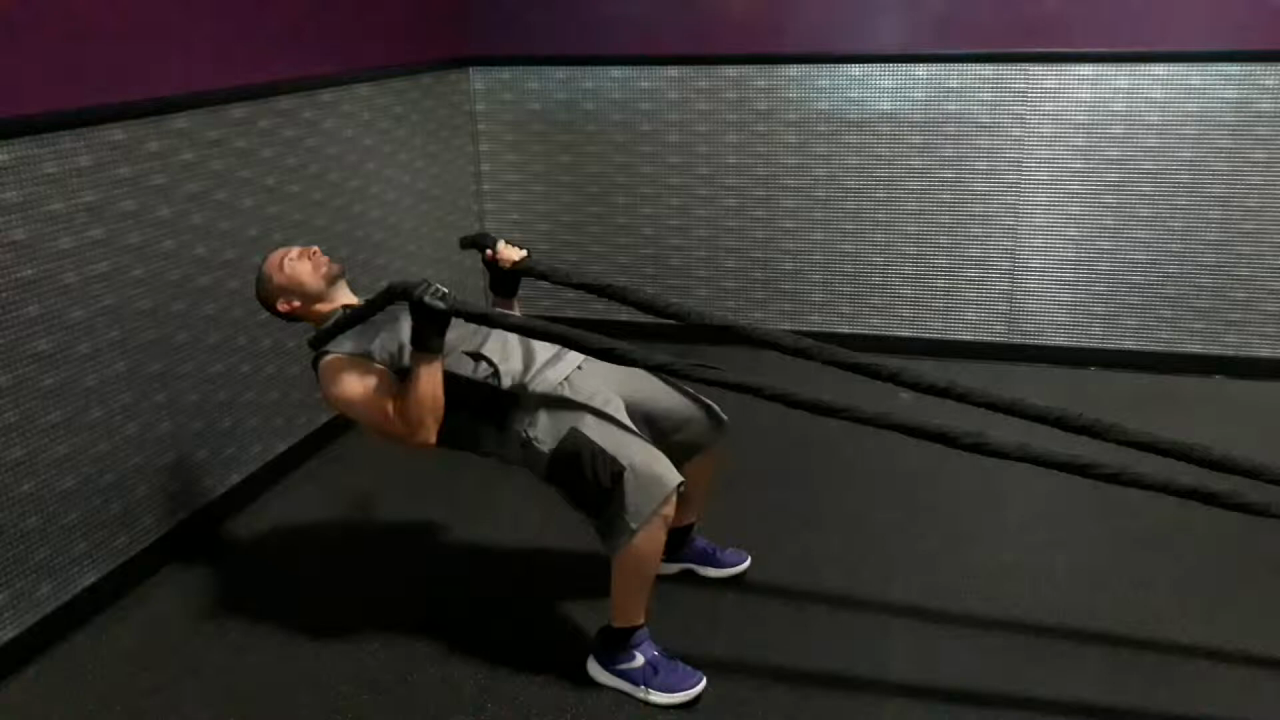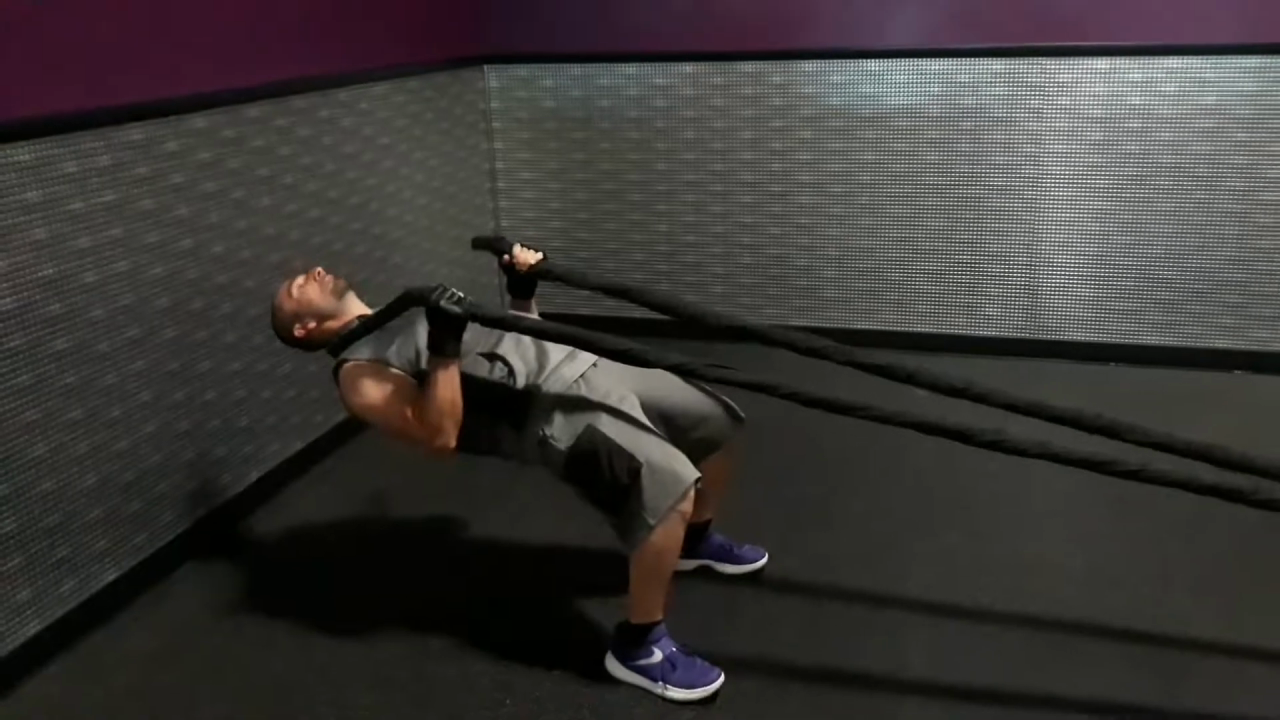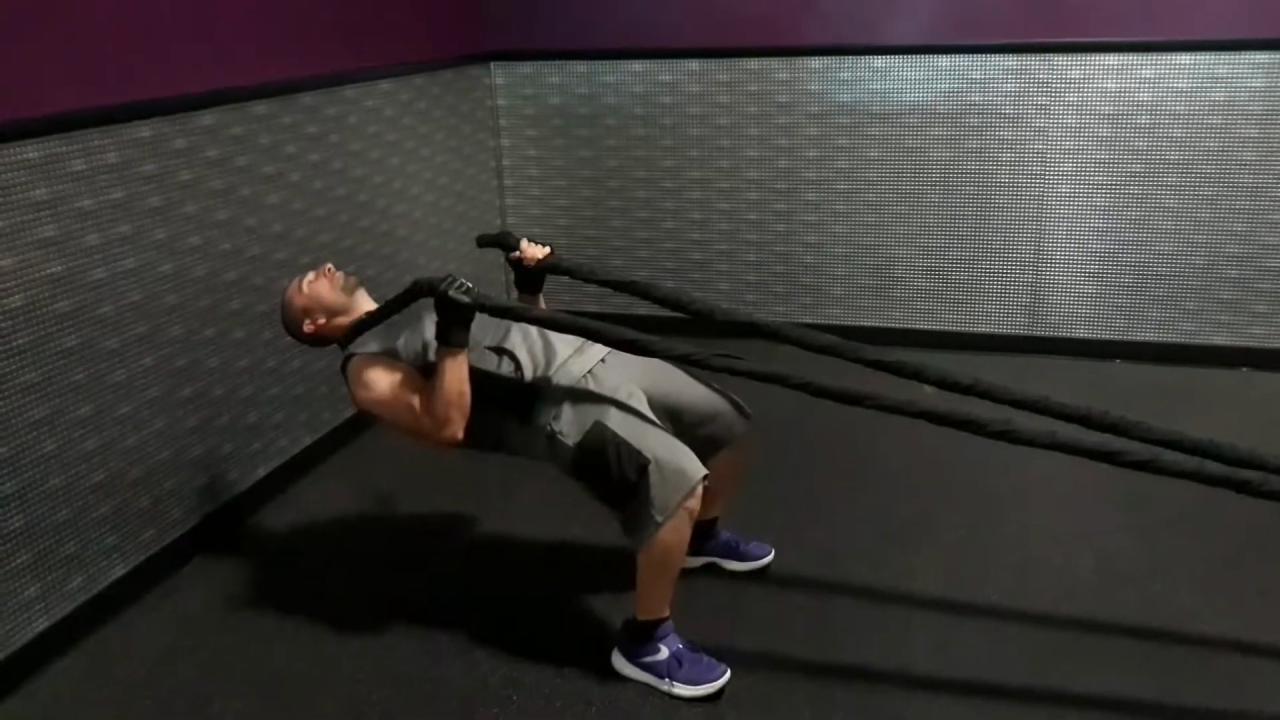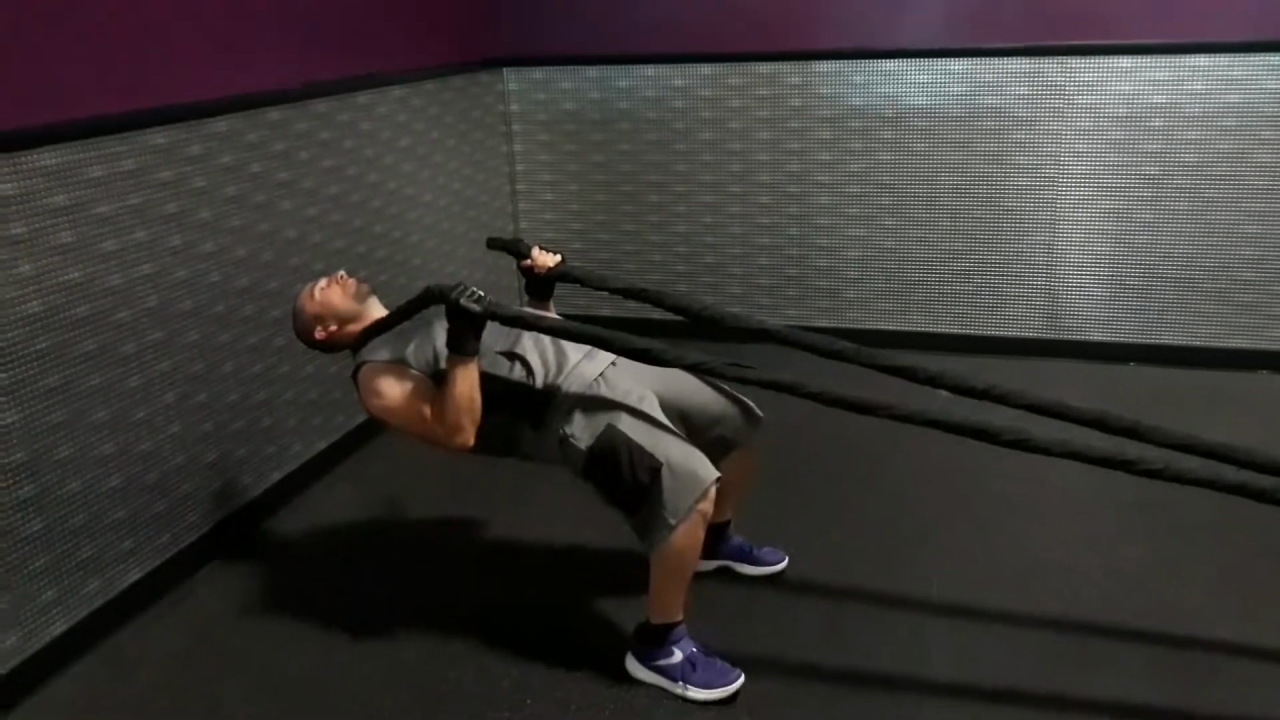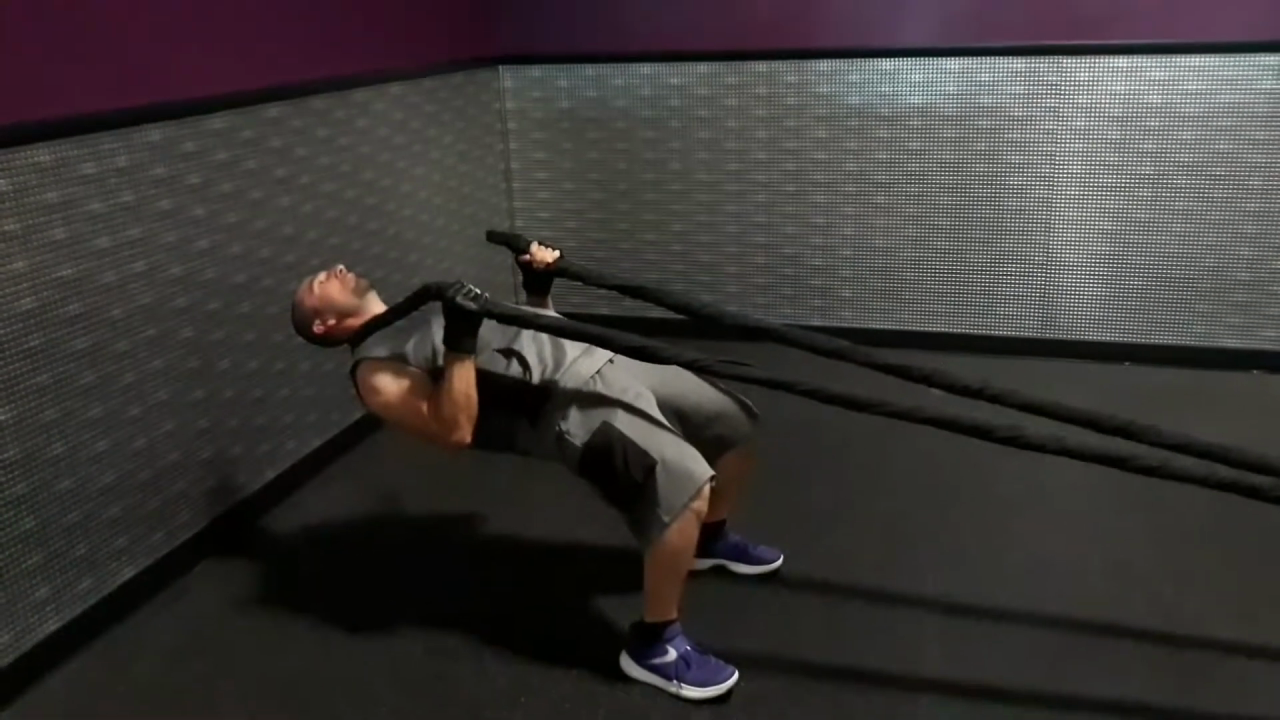
dt=1s
person 1, frame 1
left shoulder: (393, 309)
right shoulder: (338, 363)
right elbow: (420, 430)
left wrist: (505, 285)
right wrist: (427, 341)
right hip: (538, 407)
left knee: (702, 427)
right knee: (652, 488)
left ankle: (679, 544)
right ankle: (620, 650)
person 1, frame 2
left shoulder: (407, 319)
right shoulder: (358, 371)
right elbow: (440, 435)
left wrist: (522, 290)
right wrist: (444, 347)
right hip: (554, 404)
left knee: (719, 424)
right knee: (670, 487)
left ankle: (696, 540)
right ankle: (637, 646)
person 1, frame 3
left shoulder: (414, 315)
right shoulder: (366, 366)
right elbow: (447, 427)
left wrist: (530, 284)
right wrist: (453, 336)
right hip: (562, 402)
left knee: (727, 424)
right knee: (678, 483)
left ankle: (704, 538)
right ankle: (644, 643)
person 1, frame 4
left shoulder: (424, 322)
right shoulder: (376, 372)
right elbow: (458, 433)
left wrist: (539, 290)
right wrist: (463, 344)
right hip: (573, 404)
left knee: (737, 425)
right knee: (690, 486)
left ankle: (715, 541)
right ankle: (657, 645)
person 1, frame 5
left shoulder: (424, 317)
right shoulder: (375, 367)
right elbow: (455, 430)
left wrist: (538, 286)
right wrist: (459, 340)
right hip: (569, 401)
left knee: (735, 425)
right knee: (685, 485)
left ankle: (711, 540)
right ankle: (653, 645)
